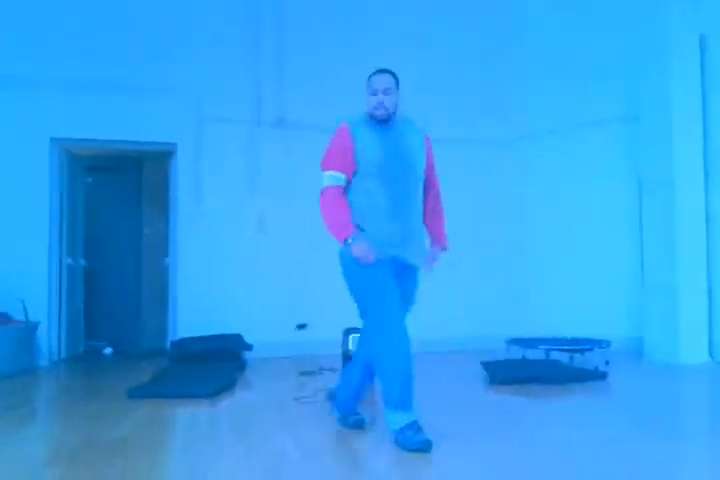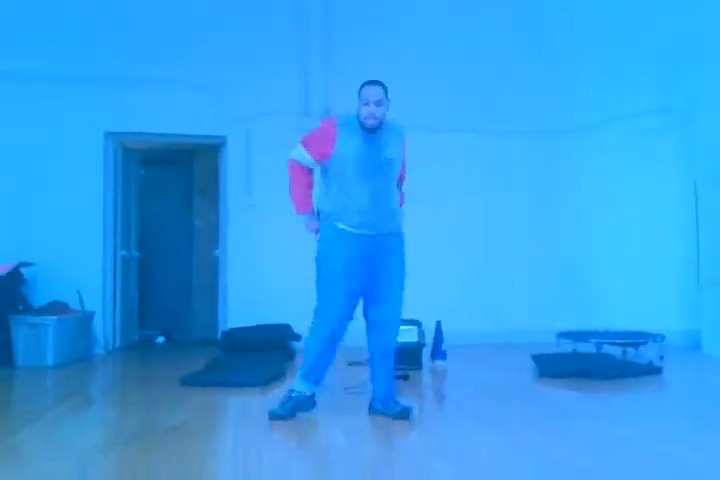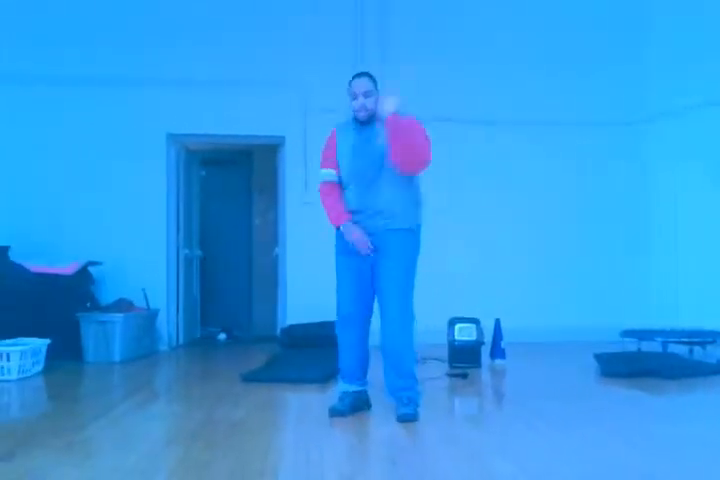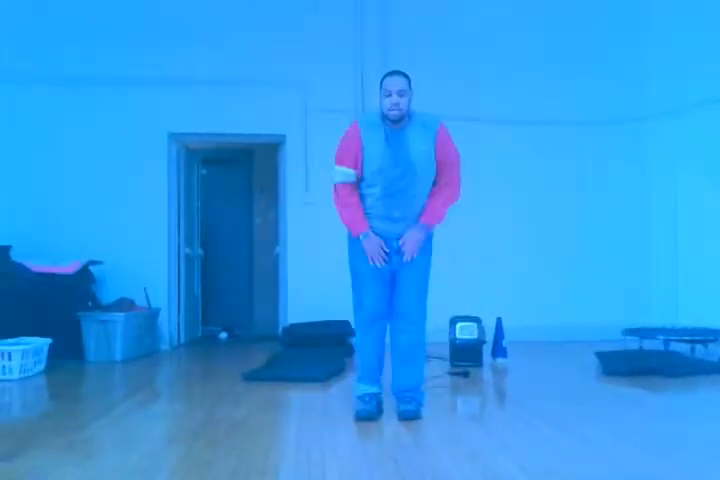
dt=0.2s
person 1, frame 1
left shoulder: (417, 138)
right shoulder: (349, 133)
left elbow: (429, 194)
right elbow: (330, 191)
left wrist: (438, 240)
right wrist: (352, 239)
left hip: (404, 253)
right hip: (364, 252)
left knee: (386, 333)
right knee: (389, 331)
left ankle: (345, 394)
right ankle: (401, 420)
person 1, frame 2
left shoulder: (396, 138)
right shoulder: (334, 131)
right elbow: (299, 162)
right wrist: (305, 211)
left hip: (387, 239)
right hip: (342, 237)
left knee: (386, 319)
right knee: (331, 316)
left ankle: (384, 395)
right ankle: (304, 390)
person 1, frame 3
left shoulder: (406, 128)
right shoulder: (339, 136)
left elbow: (414, 161)
right elbow: (328, 187)
left wrist: (391, 117)
right wrist: (345, 225)
left hip: (398, 234)
right hip: (352, 235)
left knee: (397, 313)
right knee: (350, 313)
left ankle: (405, 394)
right ankle: (353, 389)
person 1, frame 4
left shoulder: (434, 132)
right shoulder: (360, 132)
left elbow: (448, 185)
right elbow: (344, 187)
left wrist: (422, 228)
right wrist: (363, 234)
left hip: (414, 238)
right hip: (370, 239)
left knee: (410, 315)
right knee: (370, 314)
left ankle: (409, 394)
right ankle: (368, 392)
